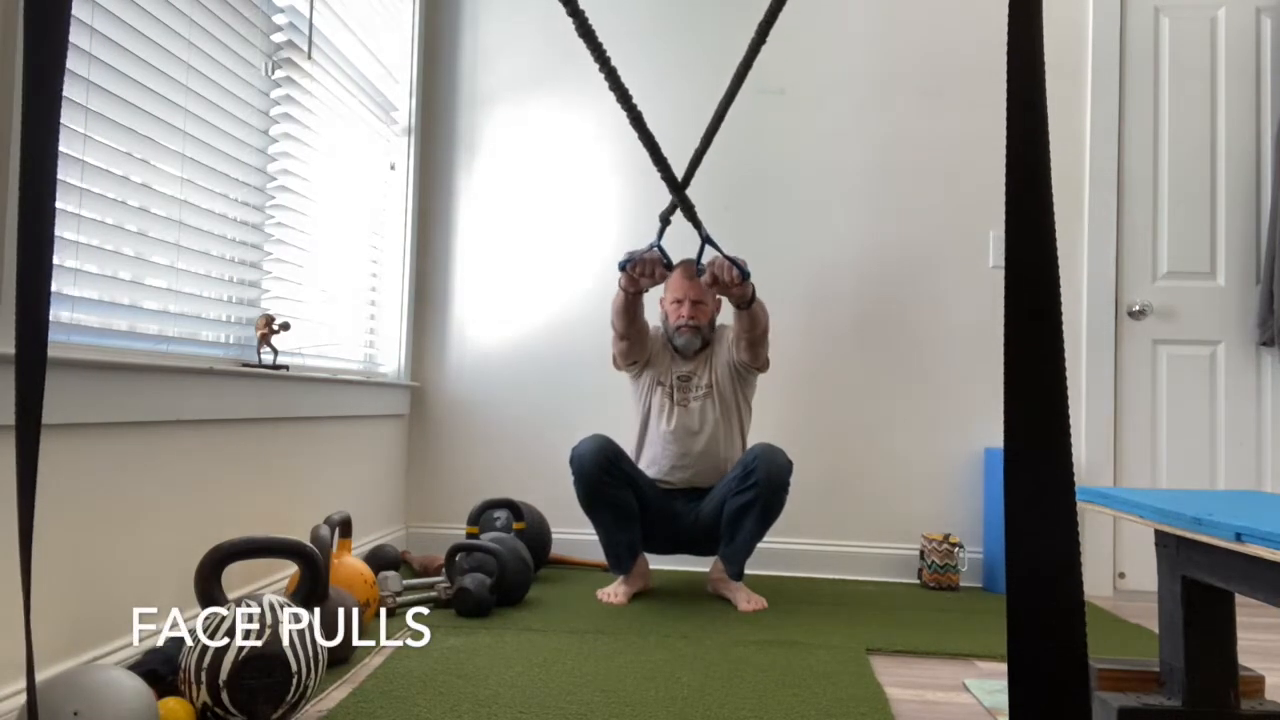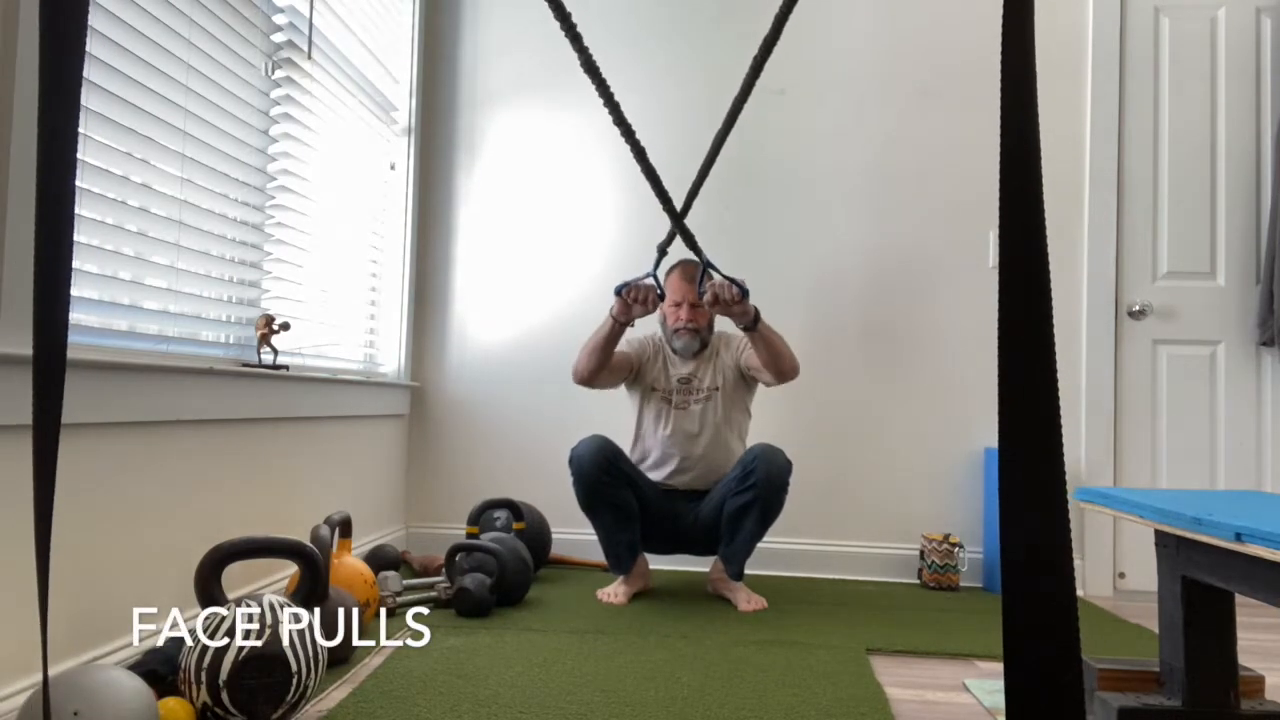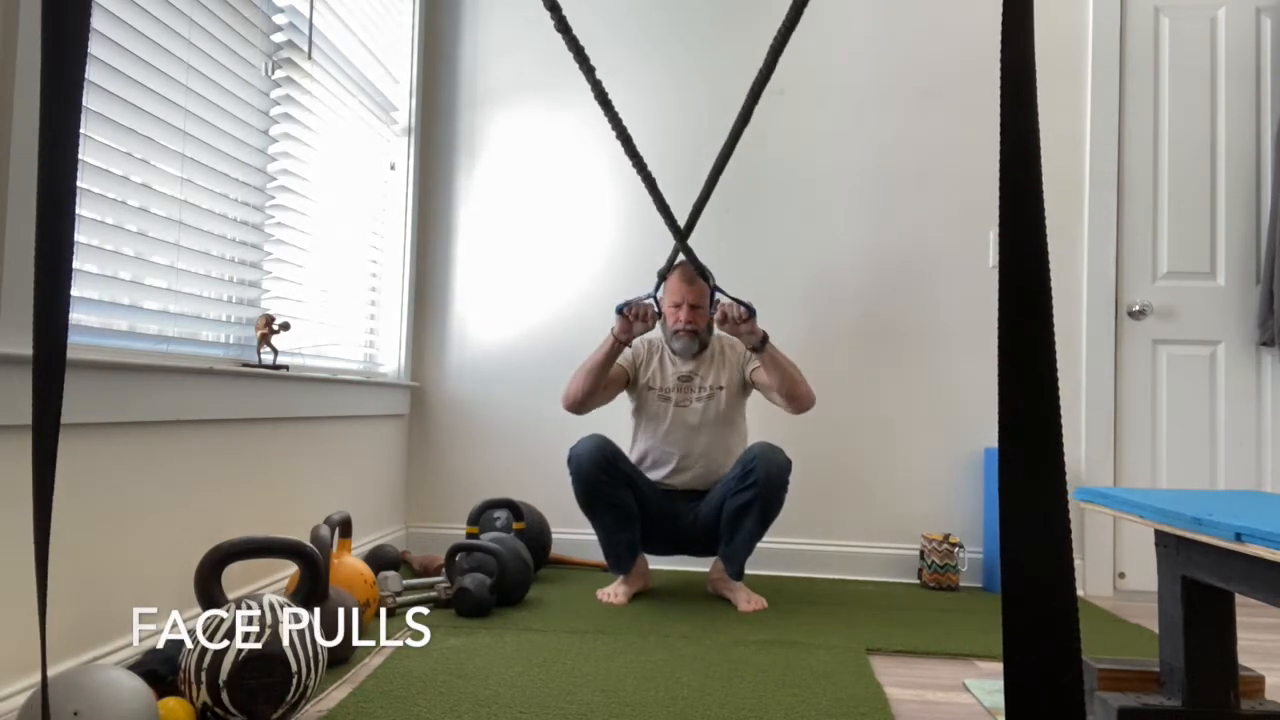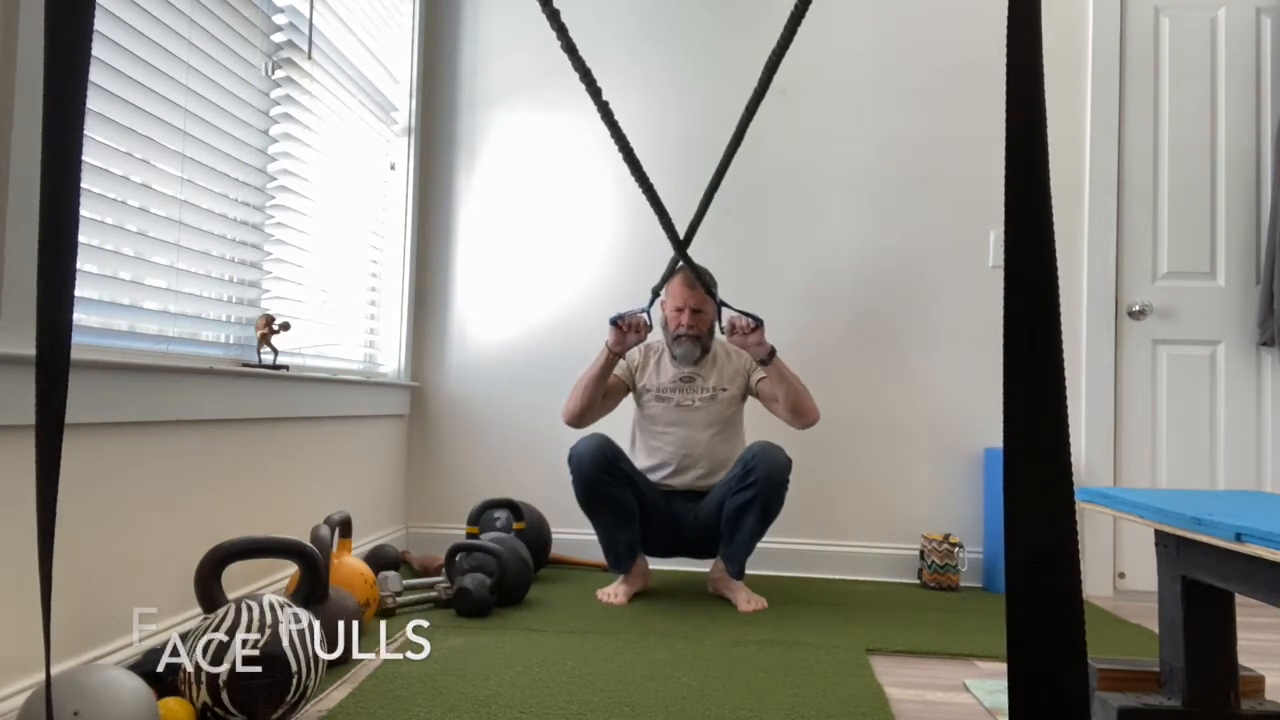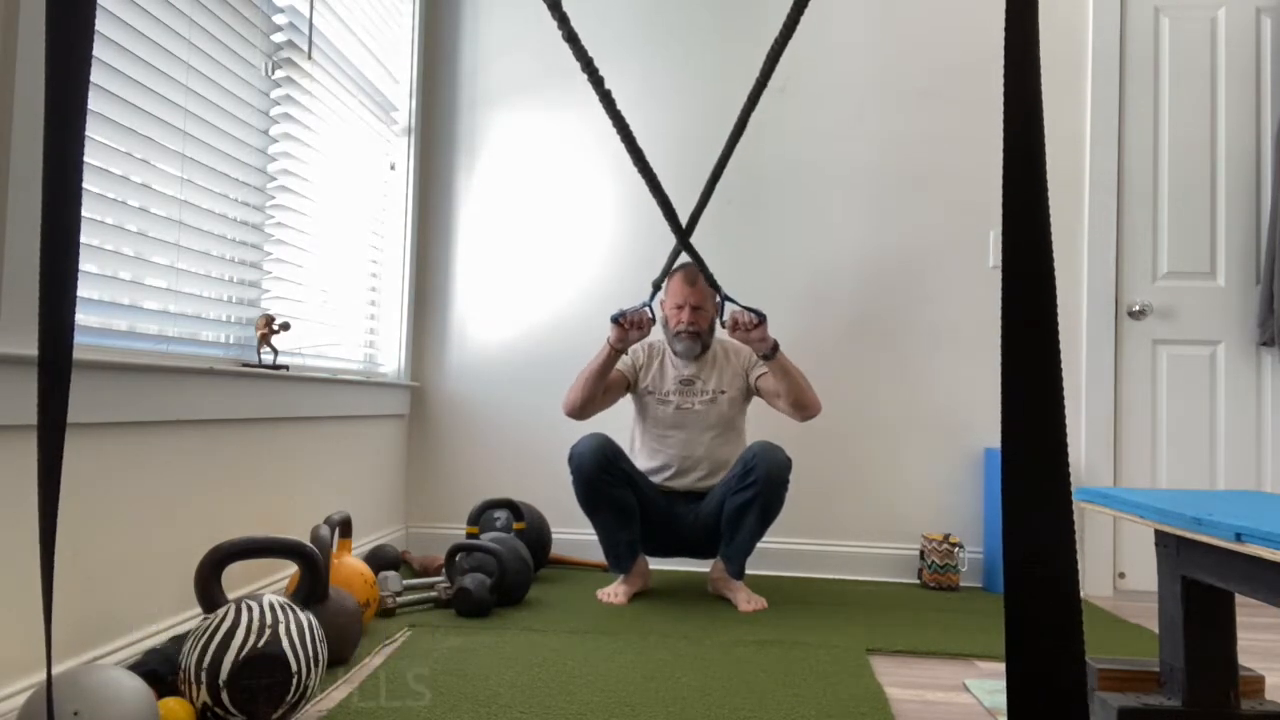
dt=0.4s
person 1, frame 1
left shoulder: (735, 351)
right shoulder: (645, 351)
left elbow: (755, 330)
right elbow: (624, 325)
left wrist: (743, 295)
right wrist: (630, 287)
left hip: (716, 511)
right hip: (652, 508)
left knee: (770, 461)
right knee: (590, 453)
left ankle: (727, 573)
right ankle: (630, 571)
person 1, frame 2
left shoulder: (735, 351)
right shoulder: (643, 351)
left elbow: (785, 371)
right elbow: (585, 374)
left wrist: (747, 318)
right wrist: (619, 317)
left hip: (715, 512)
right hip: (651, 508)
left knee: (770, 461)
right knee: (590, 453)
left ankle: (727, 573)
right ankle: (630, 570)
person 1, frame 3
left shoulder: (737, 355)
right shoulder: (640, 354)
left elbow: (801, 401)
right elbow: (574, 401)
left wrist: (756, 339)
right wrist: (618, 338)
left hip: (714, 512)
right hip: (650, 509)
left knee: (769, 460)
right knee: (588, 453)
left ankle: (727, 574)
right ankle: (631, 571)
person 1, frame 4
left shoulder: (739, 361)
right shoulder: (639, 359)
left elbow: (805, 416)
right elbow: (574, 416)
left wrist: (763, 353)
right wrist: (613, 350)
left hip: (714, 513)
right hip: (650, 511)
left knee: (770, 459)
right knee: (589, 452)
left ankle: (727, 573)
right ankle: (631, 570)
person 1, frame 5
left shoulder: (741, 359)
right shoulder: (641, 358)
left elbow: (806, 408)
right elbow: (575, 407)
left wrist: (766, 347)
right wrist: (615, 345)
left hip: (715, 514)
right hip: (652, 511)
left knee: (770, 459)
right knee: (589, 451)
left ankle: (727, 573)
right ankle: (631, 570)
